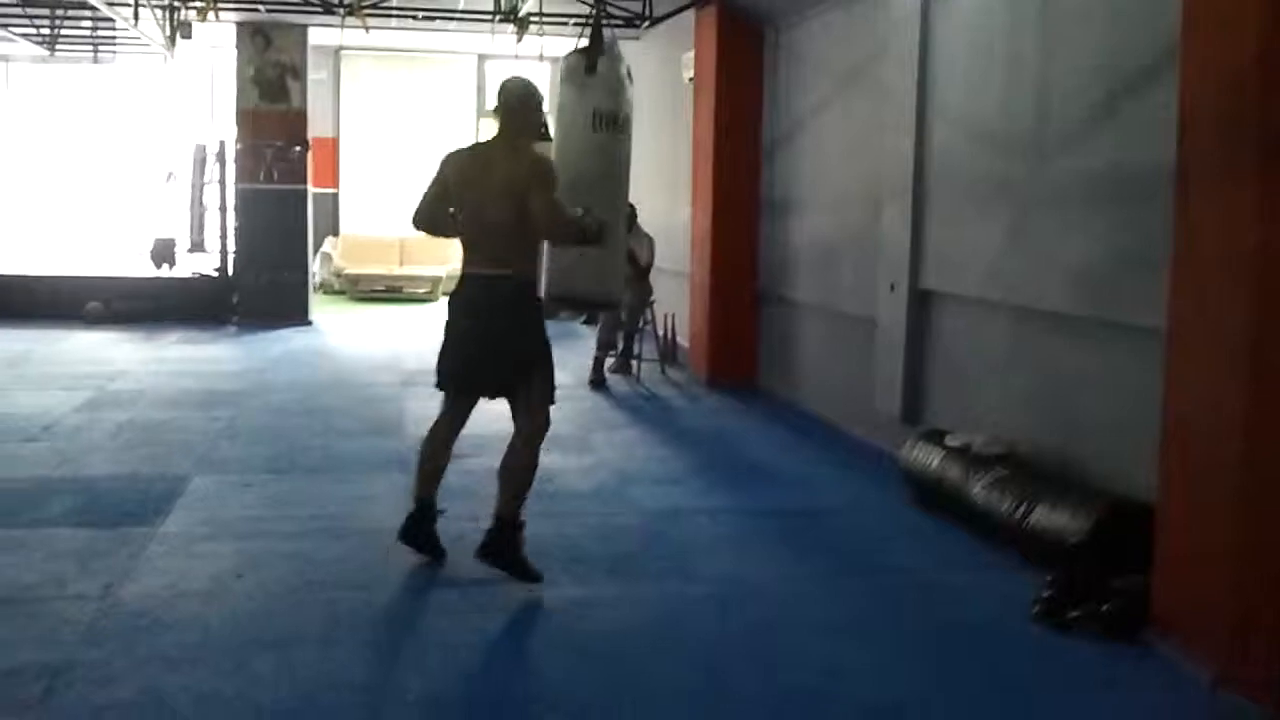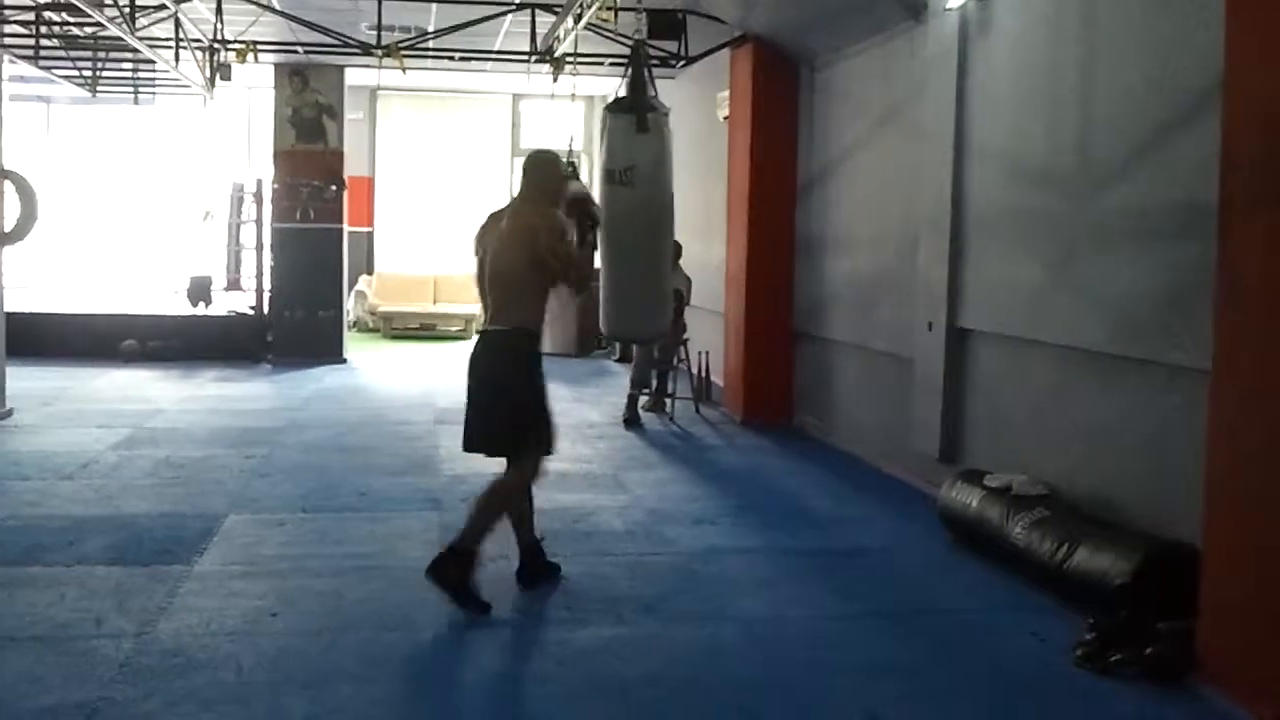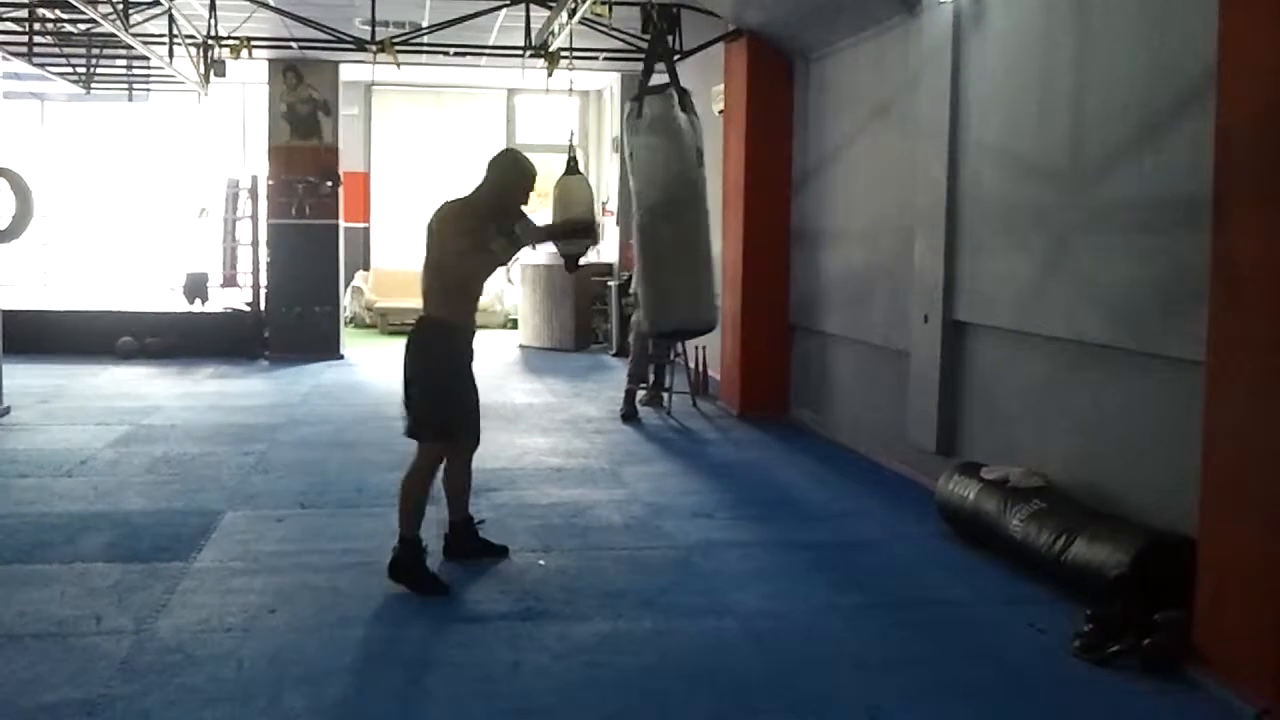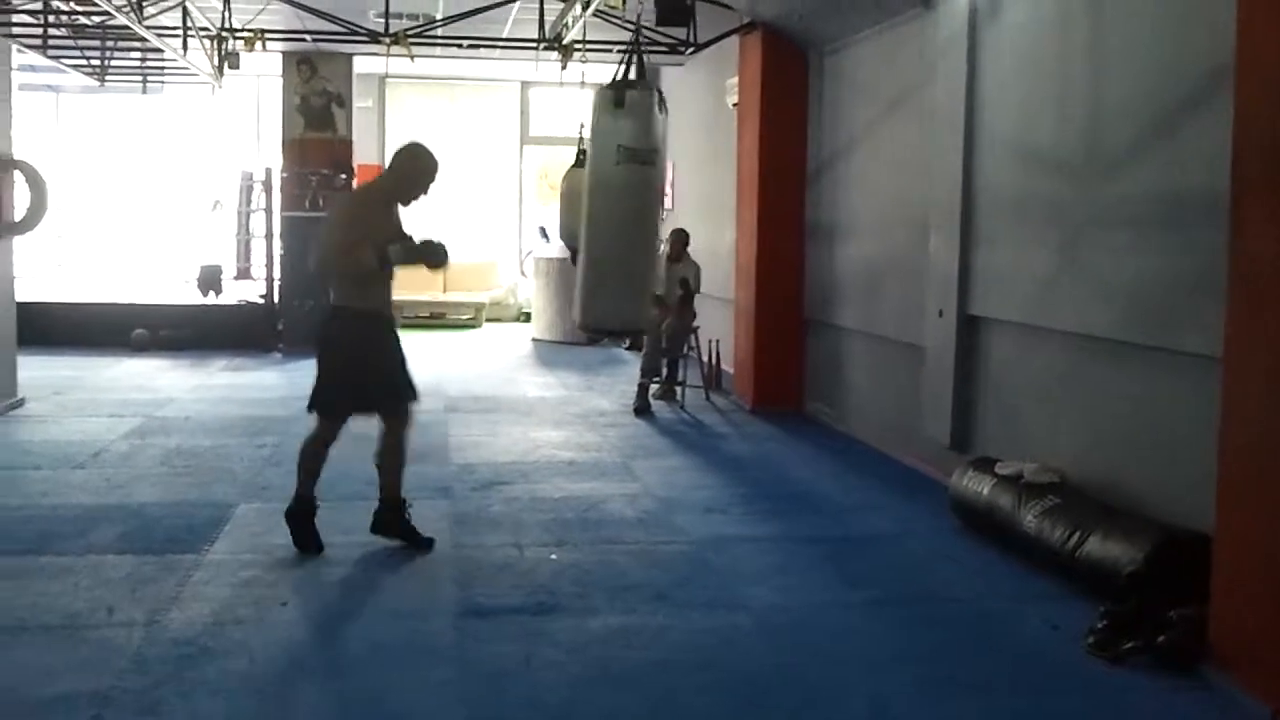
dt=1s
person 1, frame 1
left shoulder: (457, 162)
right shoulder: (532, 167)
left elbow: (424, 220)
right elbow: (551, 228)
right wrist: (586, 228)
left hip: (469, 295)
right hip: (511, 299)
left knee: (453, 411)
right knee: (532, 421)
left ankle: (420, 520)
right ankle: (503, 536)
person 1, frame 2
left shoulder: (493, 224)
right shoulder: (543, 221)
right elbow: (579, 280)
left wrist: (550, 271)
right wrist: (578, 243)
left hip: (492, 347)
right hip: (514, 351)
left knee: (525, 456)
right knee: (523, 466)
left ankle: (531, 558)
right ankle: (455, 562)
person 1, frame 3
left shoulder: (484, 217)
right shoulder: (452, 217)
right elbow: (458, 276)
left wrist: (567, 229)
right wrist: (505, 244)
left hip: (455, 343)
right hip: (435, 344)
left knee: (461, 445)
right knee: (435, 449)
left ankle: (461, 532)
right ankle: (407, 557)
person 1, frame 4
left shoulder: (388, 210)
right shoulder: (352, 208)
right elbow: (324, 265)
left wrist: (412, 251)
right wrist: (390, 252)
left hip: (380, 326)
right hip: (346, 325)
left knee: (398, 419)
right knee: (330, 424)
left ankle: (391, 514)
right ankle: (302, 509)
